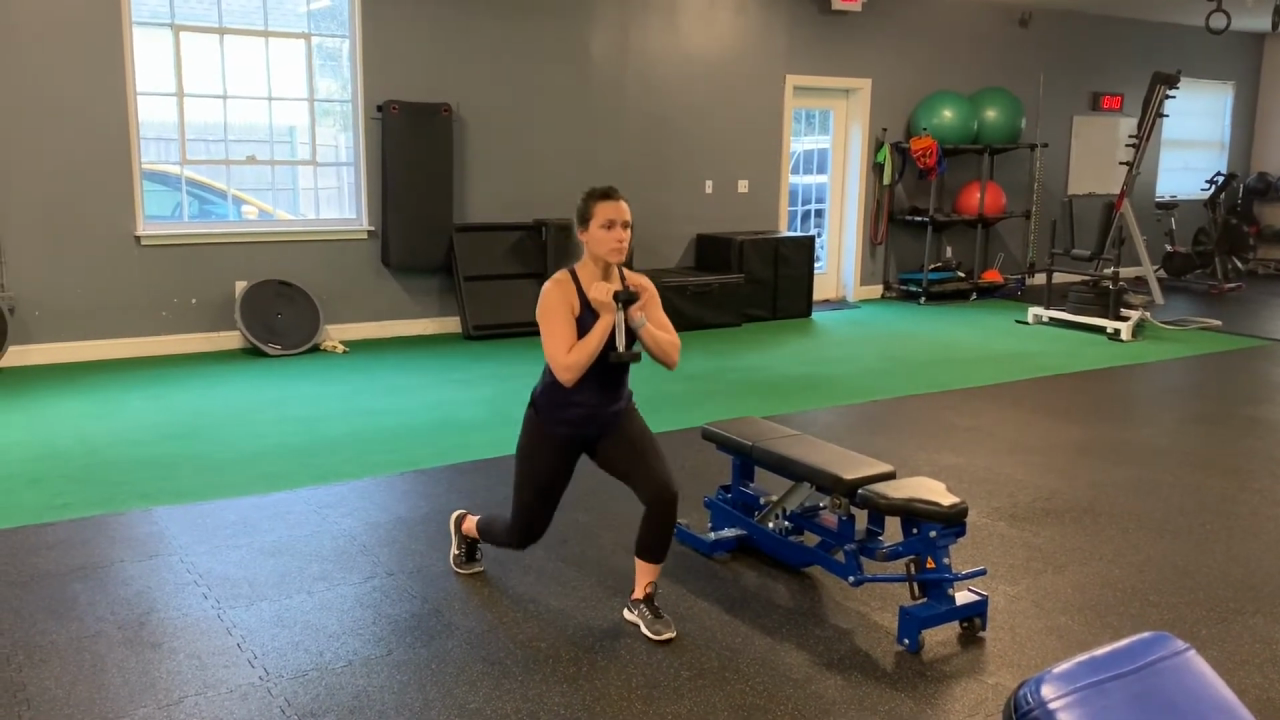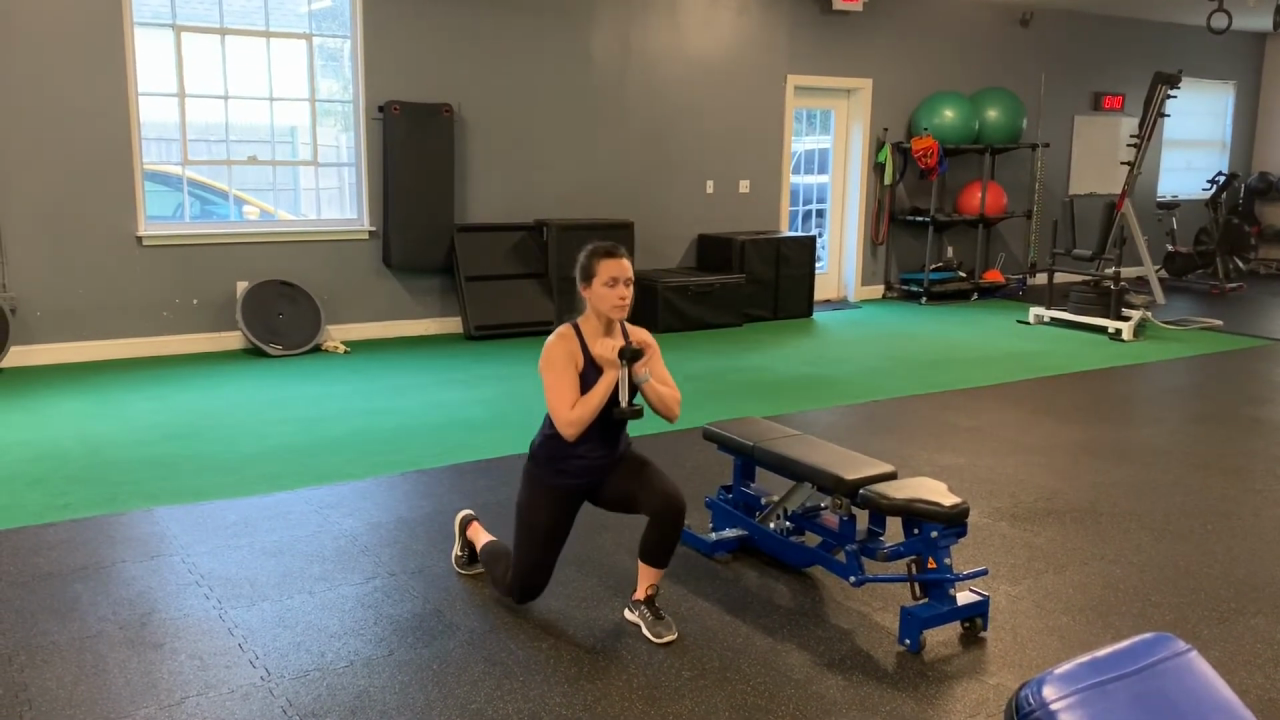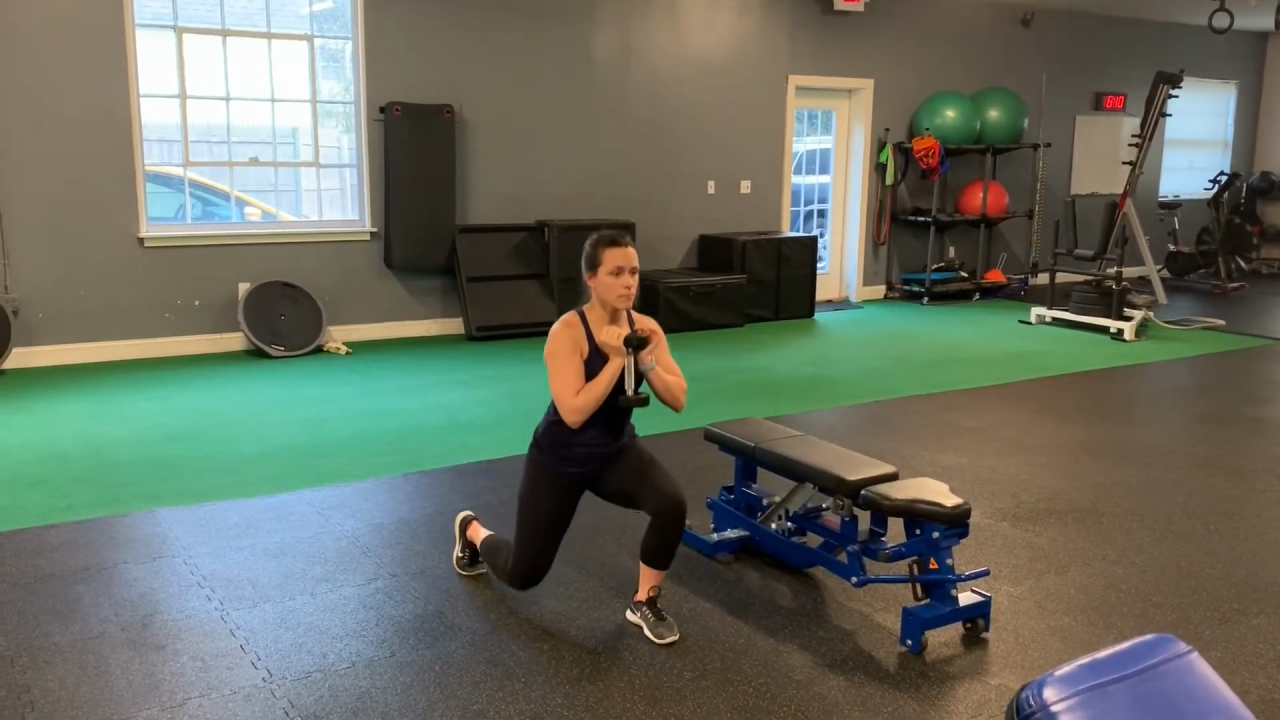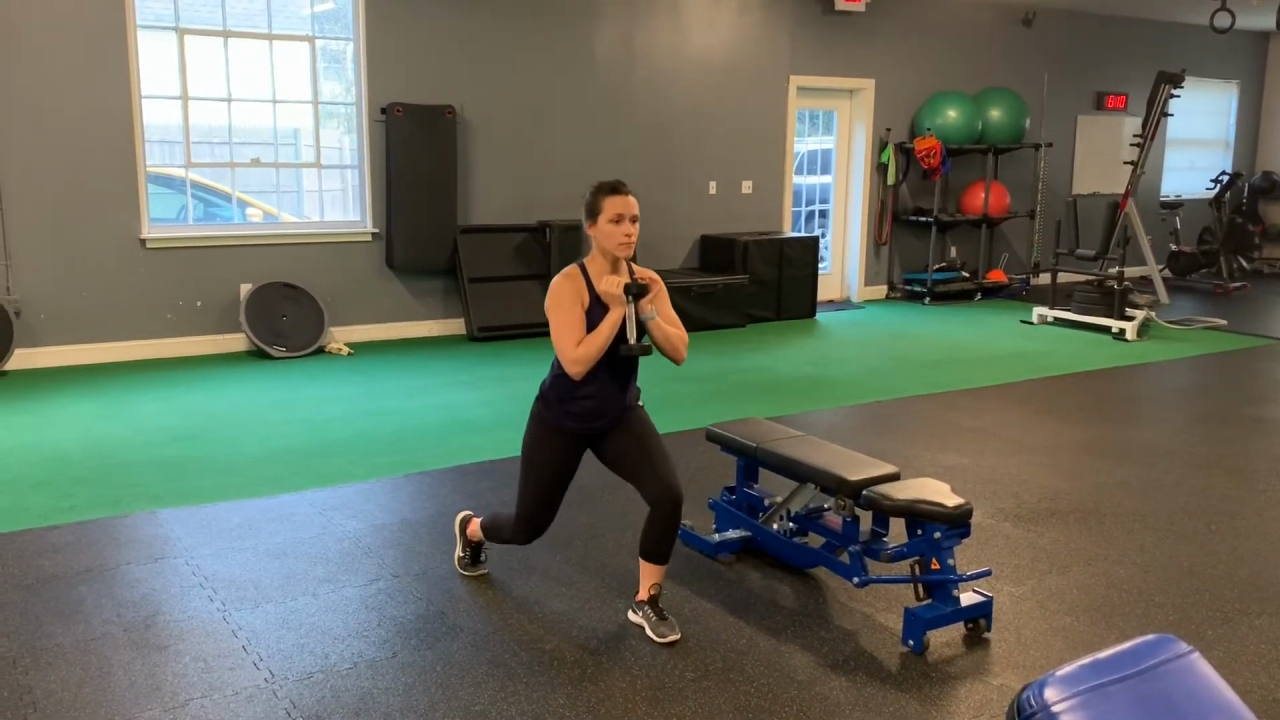
dt=0.3s
person 1, frame 1
left shoulder: (640, 286)
right shoulder: (559, 290)
left elbow: (672, 356)
right elbow: (567, 371)
left wrist: (635, 317)
right wrist: (606, 316)
left hip: (614, 417)
right hip: (555, 422)
left knee: (664, 494)
right knee: (525, 530)
left ankle: (642, 600)
right ankle: (466, 526)
person 1, frame 2
left shoulder: (640, 340)
right shoulder: (562, 345)
left elbow: (673, 410)
right elbow: (569, 425)
left wrist: (641, 374)
right wrist: (611, 372)
left hip: (612, 462)
right hip: (556, 472)
left knee: (670, 505)
right knee: (523, 588)
left ankle: (643, 602)
right ankle: (472, 530)
person 1, frame 3
left shoulder: (646, 328)
right shoulder: (568, 332)
left elbow: (679, 399)
right elbow: (573, 413)
left wrist: (647, 361)
right wrist: (617, 359)
left hip: (616, 452)
right hip: (559, 460)
left knee: (671, 505)
right knee: (524, 575)
left ankle: (645, 603)
right ankle: (472, 530)
person 1, frame 4
left shoulder: (648, 280)
right shoulder: (569, 284)
left elbow: (680, 352)
right elbow: (575, 363)
left wrist: (645, 310)
right wrist: (616, 309)
left hip: (620, 413)
right hip: (562, 418)
left knee: (668, 496)
right knee: (530, 526)
left ankle: (646, 602)
right ankle: (471, 528)
